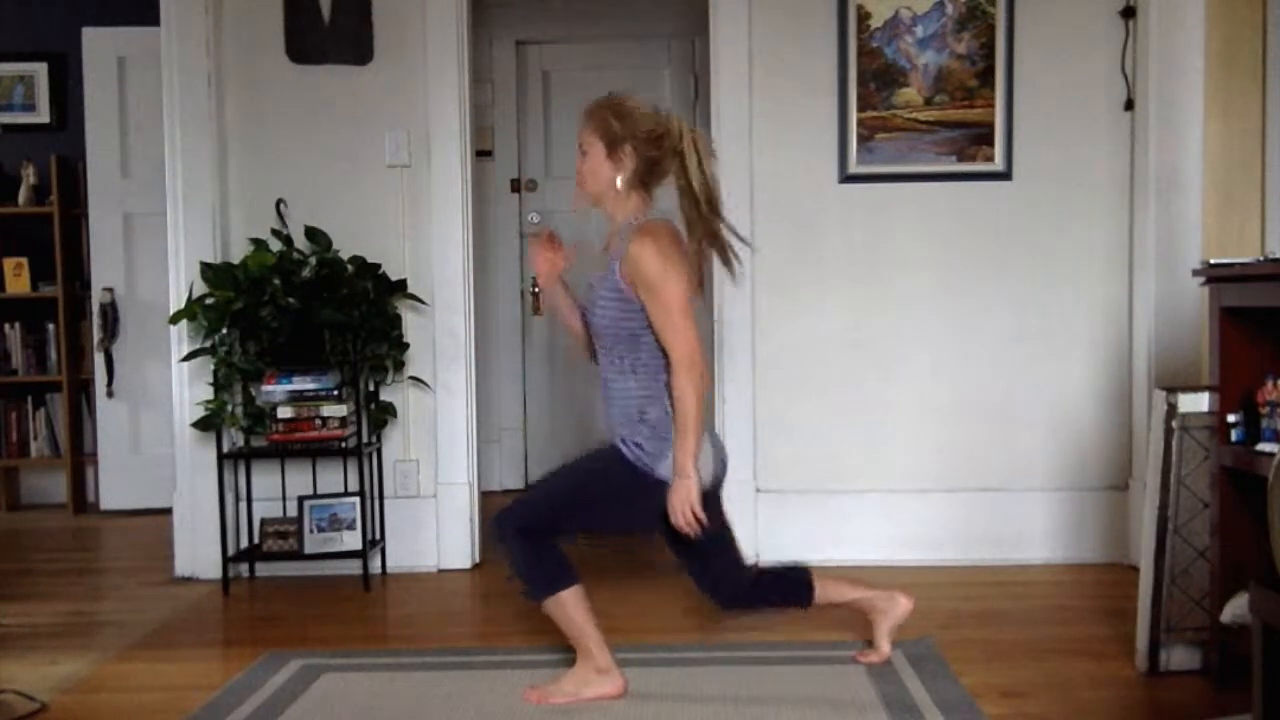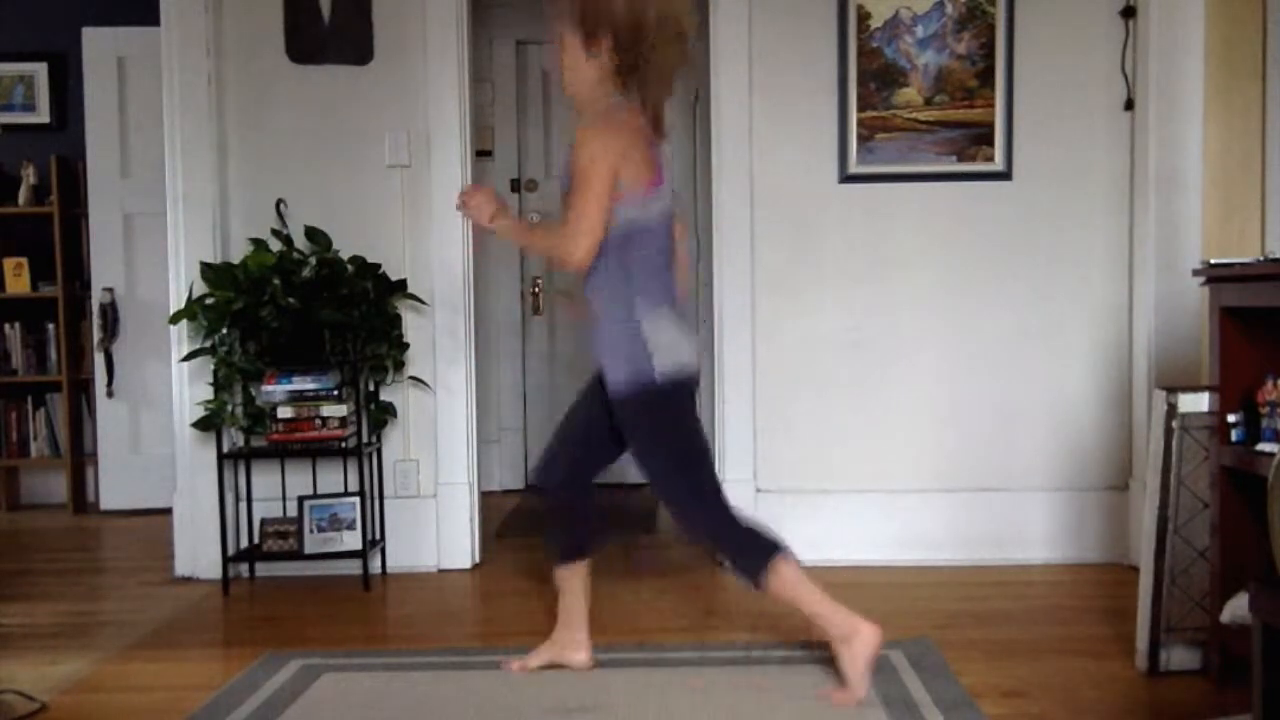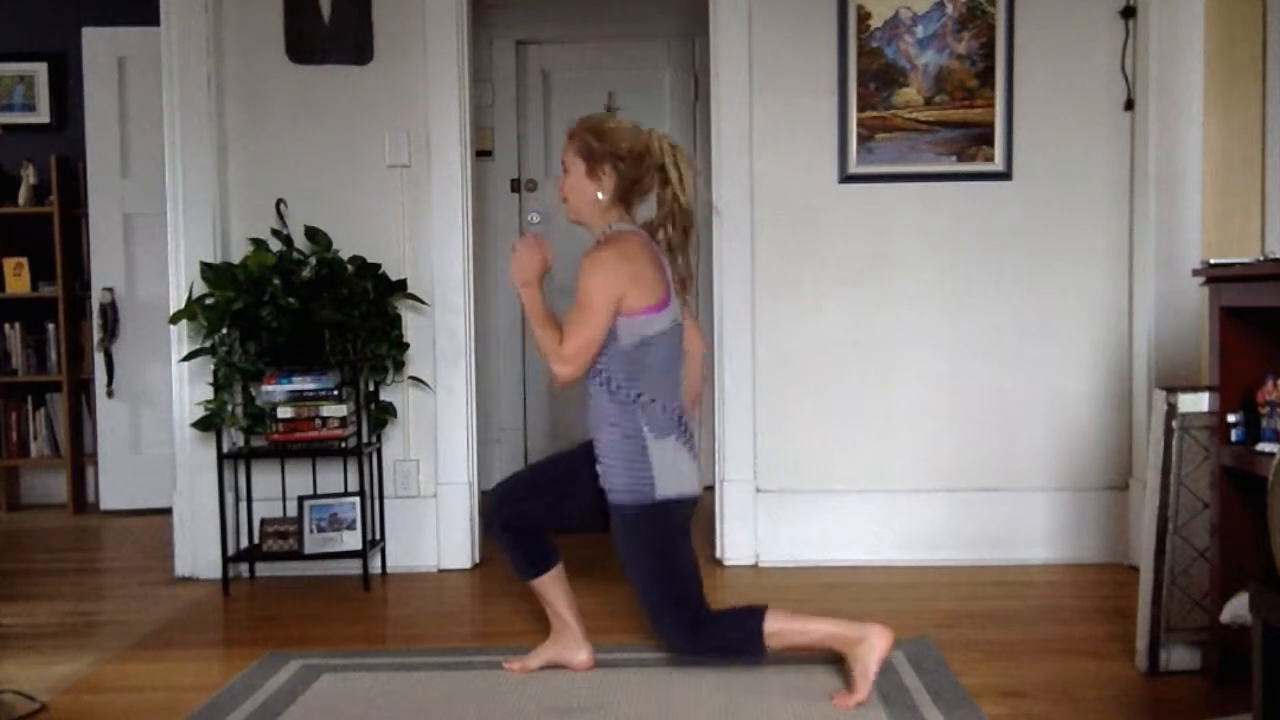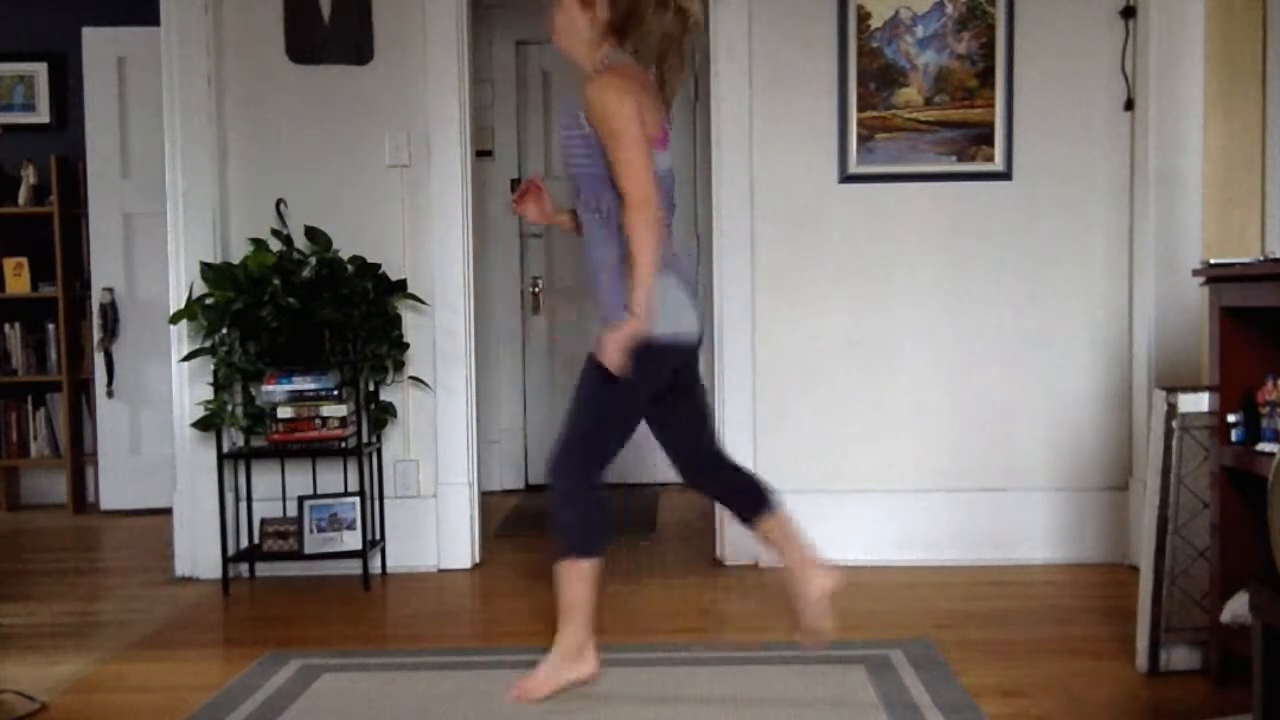
dt=0.5s
person 1, frame 1
left shoulder: (646, 247)
right shoulder: (625, 242)
left elbow: (689, 363)
right elbow: (599, 343)
left wrist: (684, 473)
right wrist: (554, 286)
left hip: (656, 460)
right hip: (657, 453)
left knee: (518, 526)
right knee: (730, 586)
left ankle: (596, 670)
right ankle: (877, 602)
person 1, frame 2
left shoulder: (602, 135)
right shoulder: (634, 127)
left elbow: (578, 251)
right elbow: (672, 242)
left wrist: (502, 221)
left hip: (645, 362)
right hip: (630, 361)
left knee: (703, 514)
right knee: (557, 478)
left ankle: (845, 629)
right ankle: (572, 636)
person 1, frame 3
left shoulder: (609, 260)
right shoulder: (648, 251)
left elbow: (566, 362)
right elbow: (692, 350)
left wrist: (530, 286)
right wrist: (672, 432)
left hip: (645, 475)
right hip: (620, 458)
left knee: (688, 632)
right knee: (505, 506)
left ankle: (859, 639)
right ankle: (569, 639)
person 1, frame 4
left shoulder: (608, 87)
right shoulder: (632, 84)
left elbow: (640, 199)
left wrist: (634, 312)
right wrist: (554, 216)
left hip: (646, 321)
right hip: (659, 320)
left knee: (572, 472)
right knee: (701, 461)
left ankle: (573, 649)
right ankle: (806, 572)
